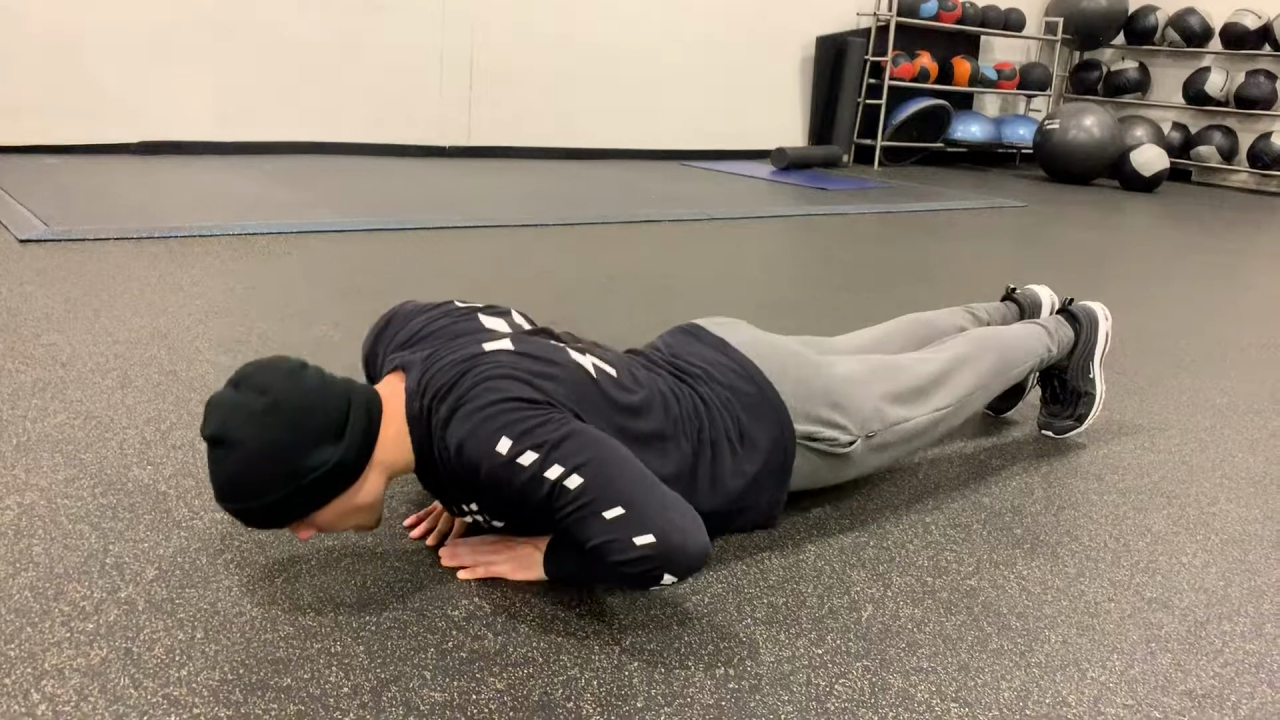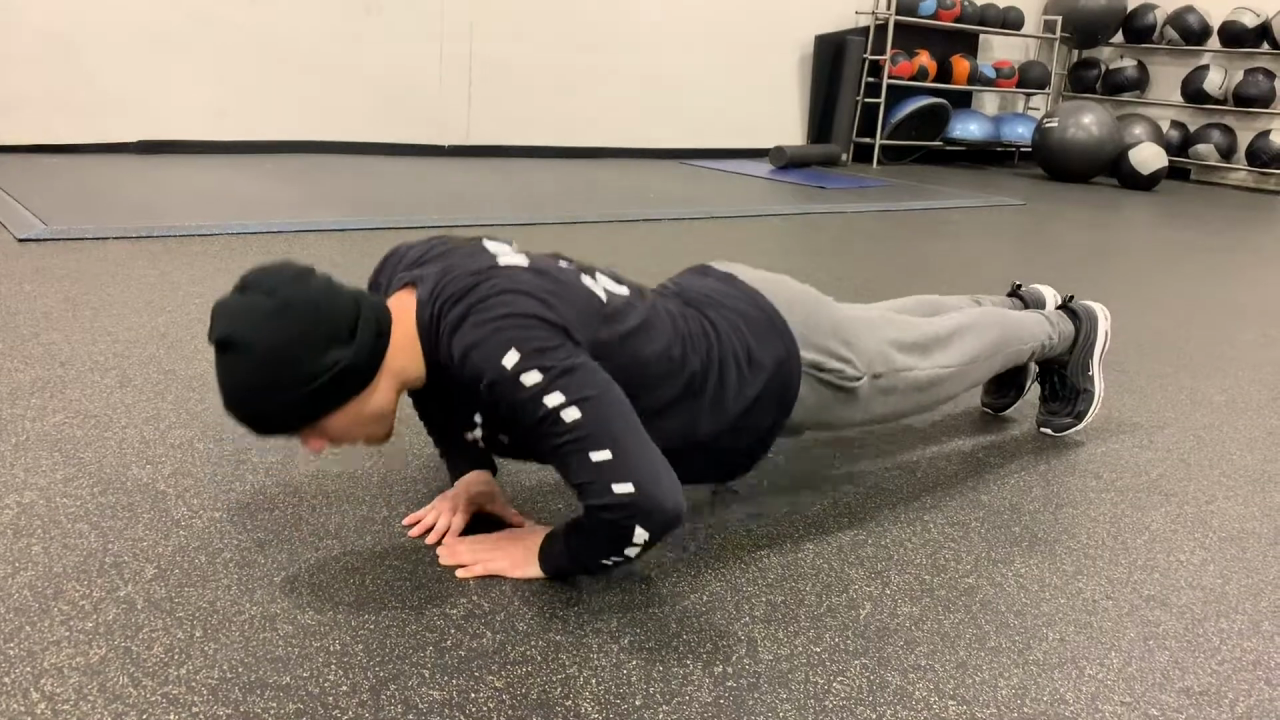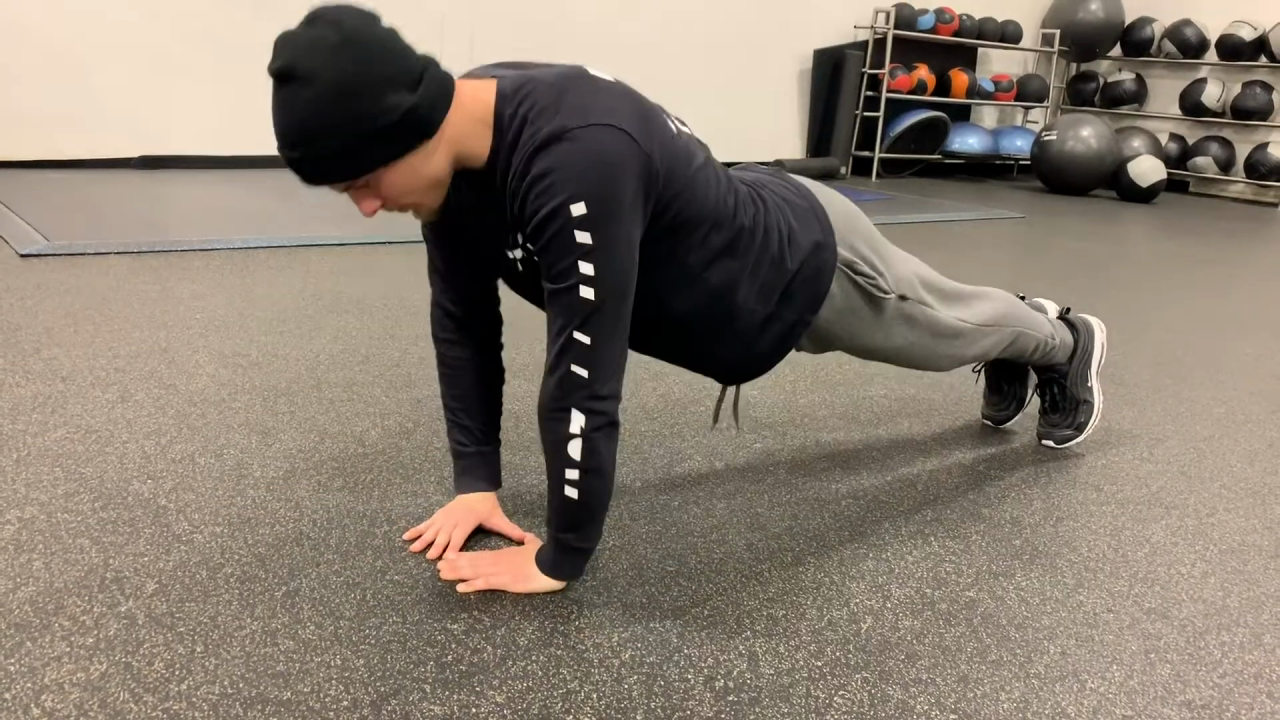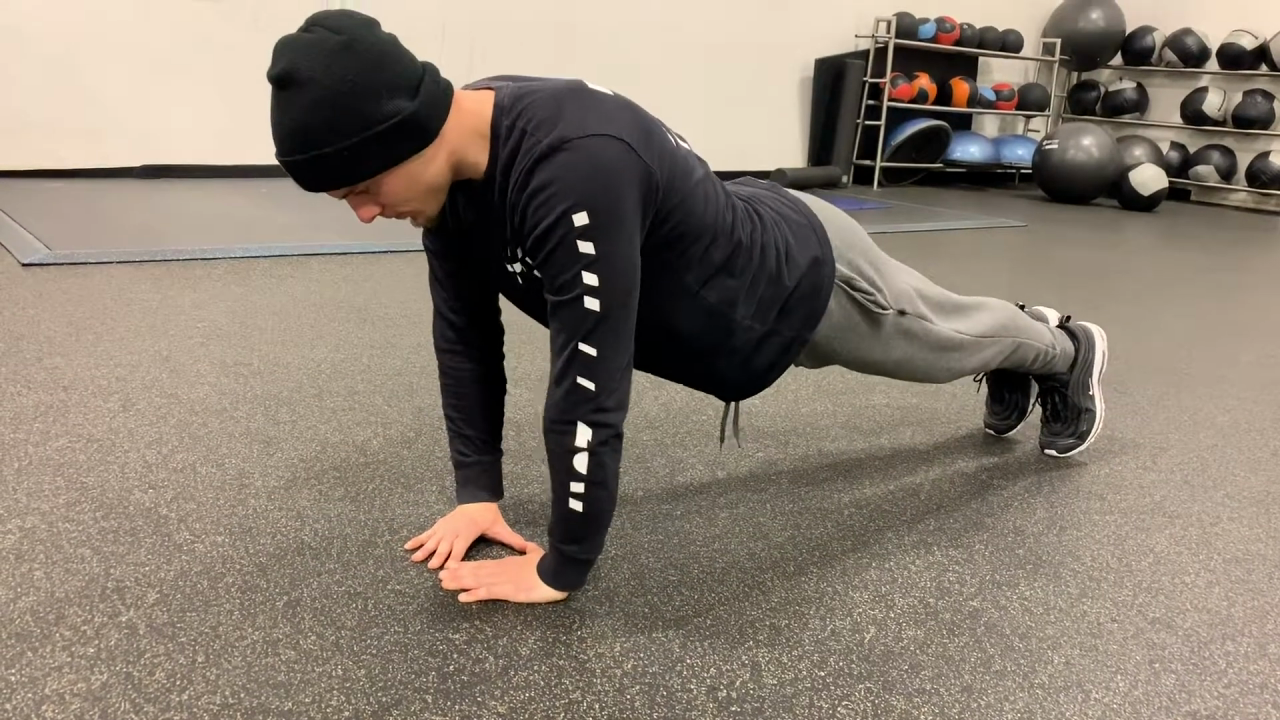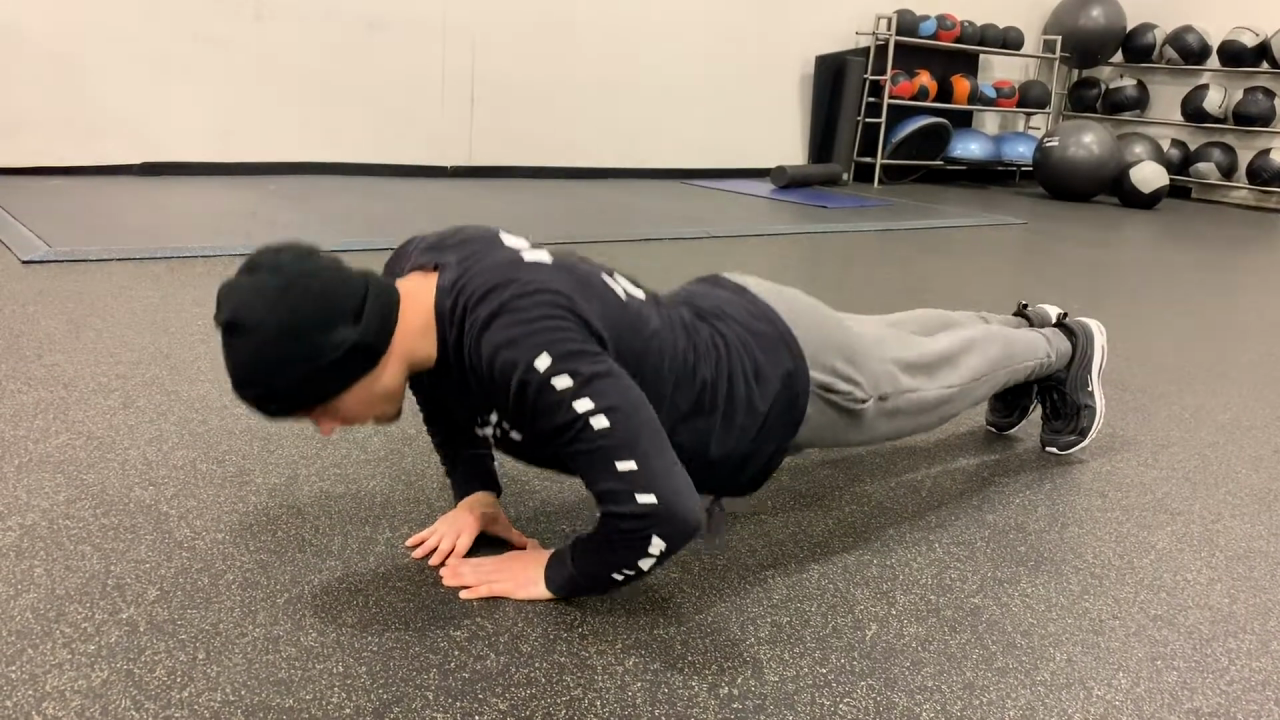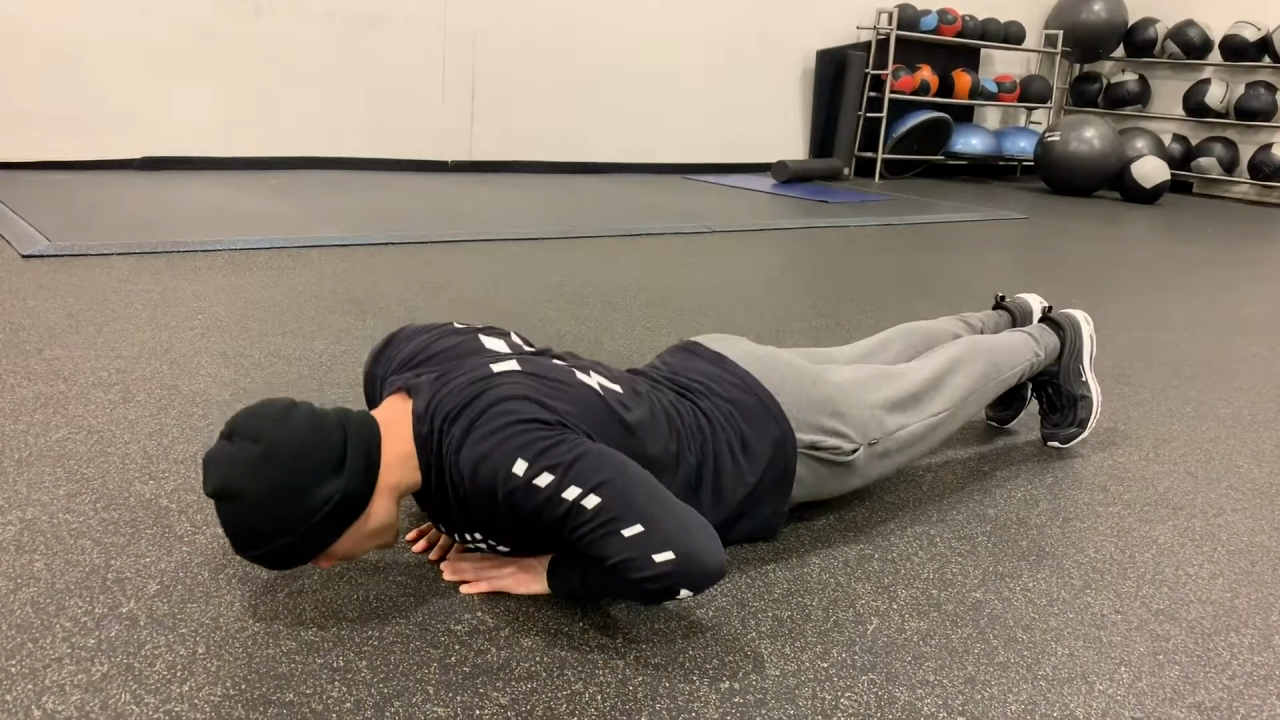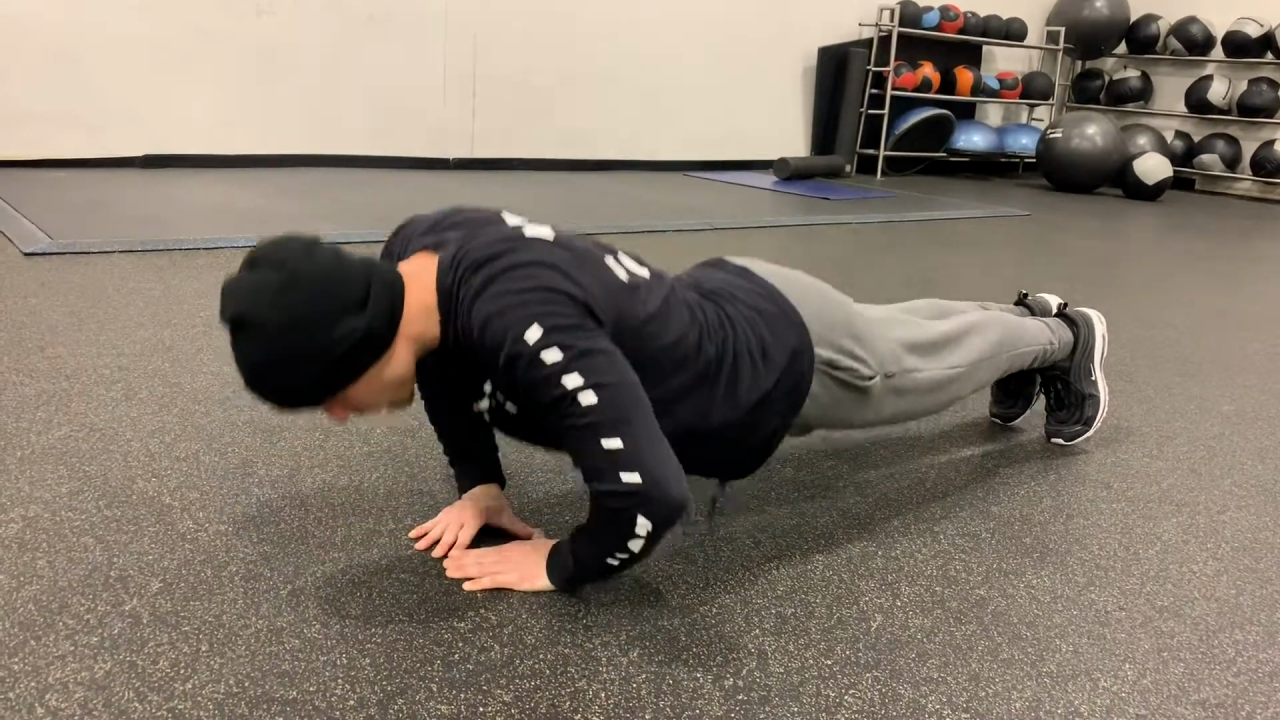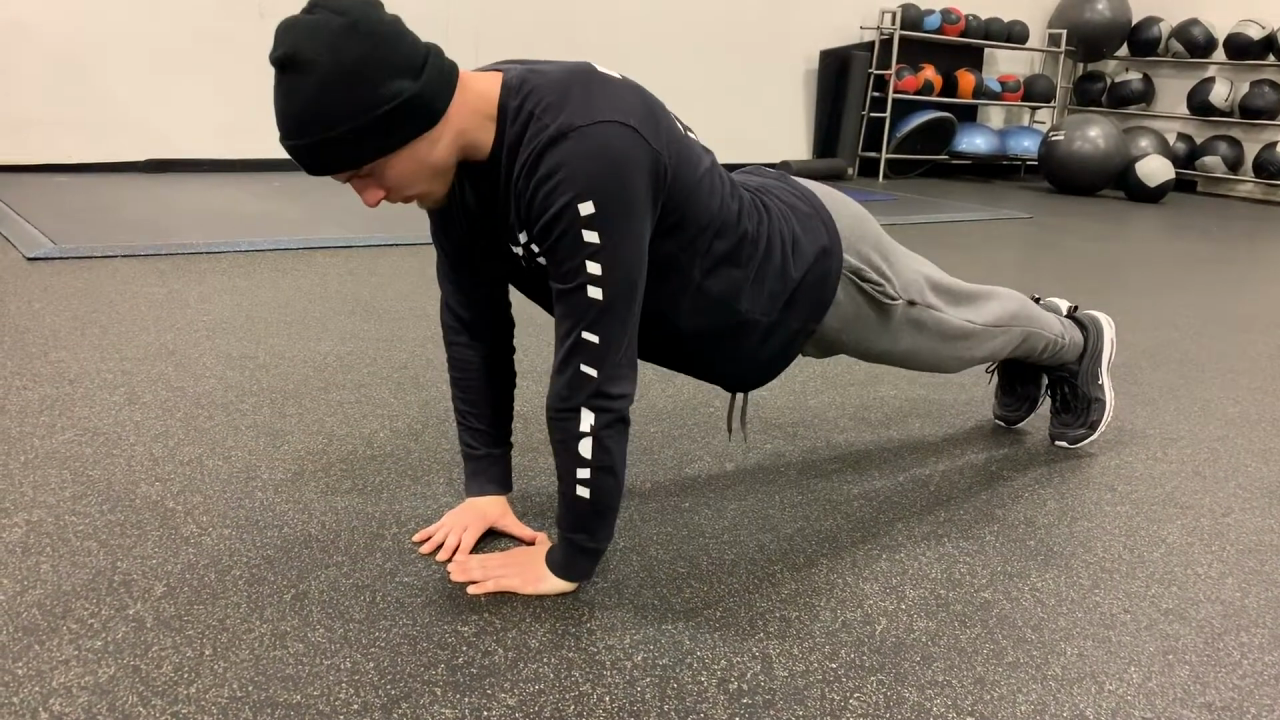
dt=0.5s
person 1, frame 1
left shoulder: (490, 428)
right shoulder: (394, 345)
left elbow: (672, 543)
left wrist: (543, 554)
right wrist: (470, 491)
left hip: (770, 423)
right hip: (697, 361)
left knee: (918, 388)
right knee: (870, 353)
left ankle: (1062, 333)
right ankle: (1009, 313)
person 1, frame 2
left shoulder: (506, 344)
right shoulder: (398, 290)
left elbow: (646, 501)
left wrist: (548, 553)
right wrist: (472, 473)
left hip: (777, 361)
right hip: (709, 313)
left knee: (916, 363)
right knee: (889, 328)
left ankle: (1064, 332)
right ankle: (1016, 306)
person 1, frame 3
left shoulder: (576, 161)
right shoulder: (456, 138)
left elbow: (584, 379)
right elbow: (463, 318)
left wrist: (558, 560)
right wrist: (476, 481)
left hip: (805, 264)
right hip: (743, 238)
left knee: (948, 331)
left ankle: (1060, 345)
right ankle: (1015, 355)
person 1, frame 4
left shoulder: (575, 170)
right shoulder: (454, 155)
left elbow: (591, 388)
right elbow: (466, 333)
left wrist: (560, 568)
right wrist: (478, 493)
left hip: (802, 278)
right hip: (738, 252)
left knee: (946, 337)
left ankle: (1063, 352)
right ankle: (1024, 340)
person 1, frame 5
left shoulder: (524, 343)
right shoulder: (410, 282)
left elbow: (664, 509)
right elbow: (448, 388)
left wrist: (555, 575)
right wrist: (475, 493)
left hip: (781, 377)
right hip: (715, 322)
left knee: (929, 381)
right knee: (892, 340)
left ankle: (1059, 349)
right ankle: (1019, 324)
person 1, frame 6
left shoulder: (499, 454)
right shoulder: (396, 366)
left elbow: (688, 556)
left wrist: (551, 571)
left hip: (768, 440)
right hip: (701, 377)
left knee: (913, 401)
right knee: (868, 362)
left ankle: (1048, 342)
right ankle: (1000, 322)
person 1, frame 7
left shoulder: (521, 320)
right shoulder: (412, 259)
left elbow: (651, 491)
right elbow: (453, 370)
left wrist: (556, 565)
right wrist: (479, 484)
left hip: (786, 354)
right hip: (718, 304)
left knee: (926, 359)
right knee: (904, 332)
left ankle: (1060, 338)
right ankle: (1021, 314)
person 1, frame 8
left shoulder: (586, 148)
right shoulder: (460, 140)
left elbow: (594, 371)
right elbow: (474, 321)
left wrist: (569, 561)
right wrist: (487, 486)
left hip: (810, 266)
right hip: (743, 256)
left knee: (953, 329)
right knee: (948, 335)
left ankle: (1073, 342)
right ankle: (1037, 334)
